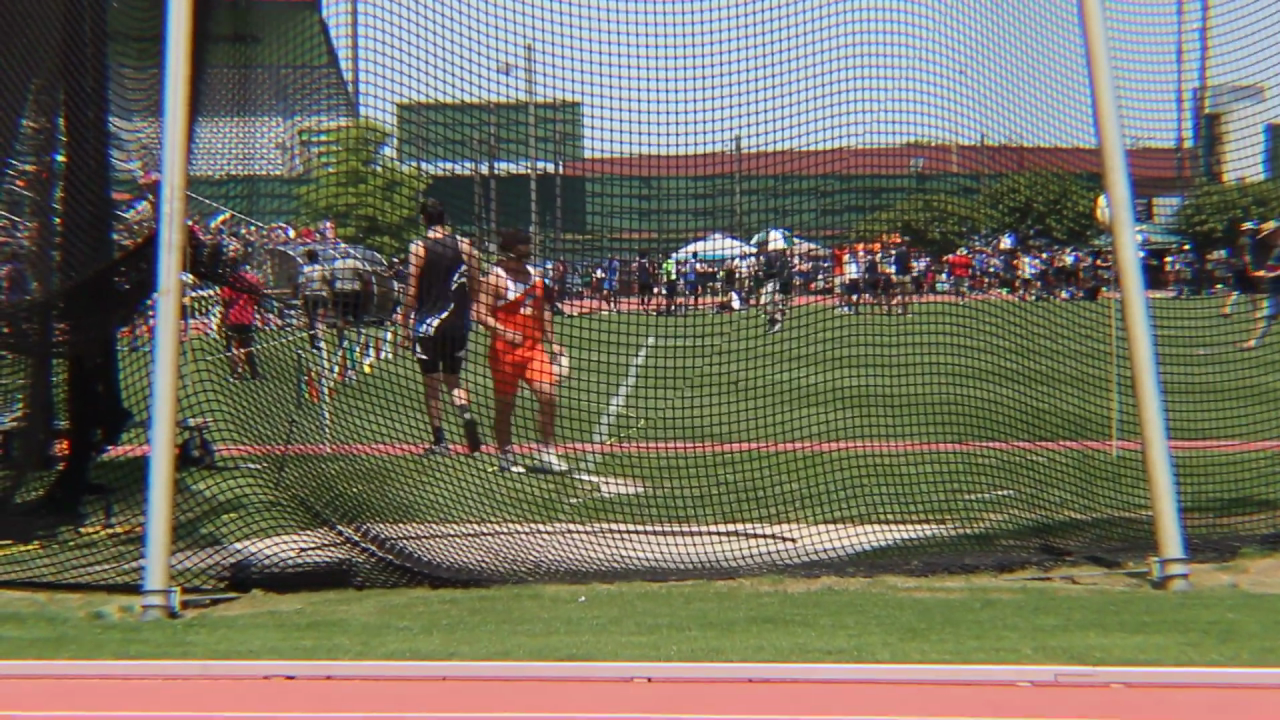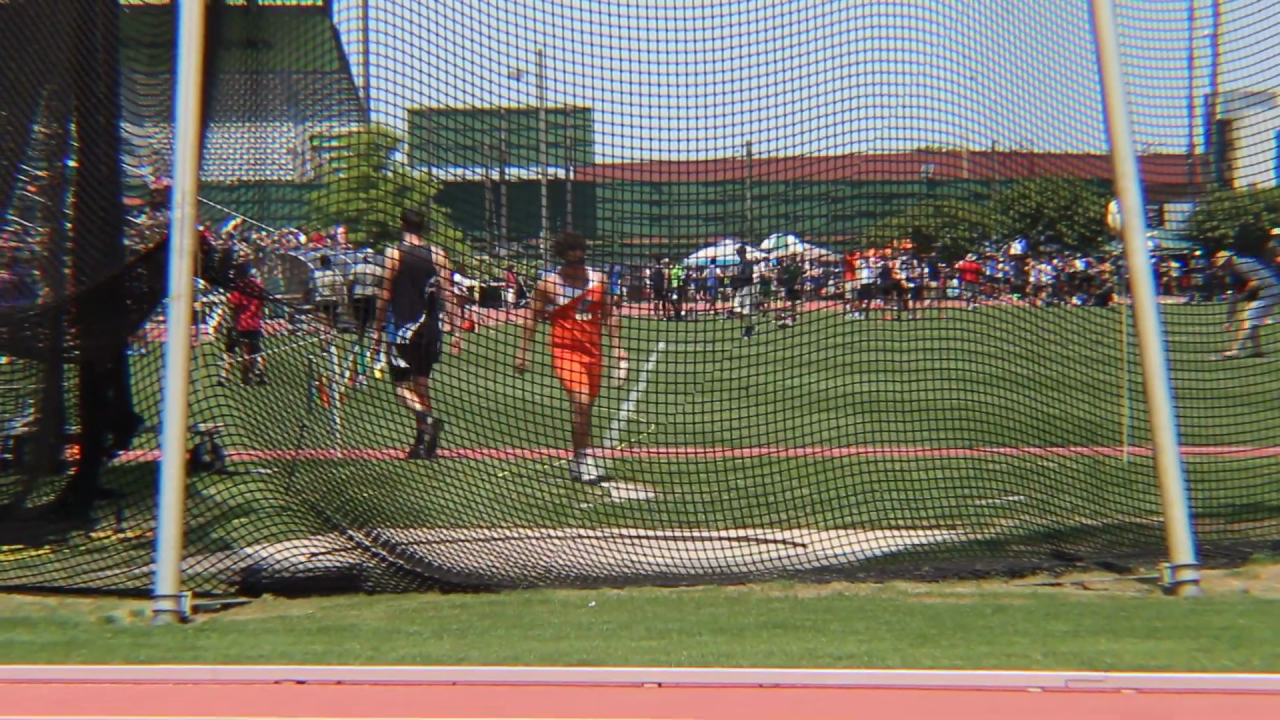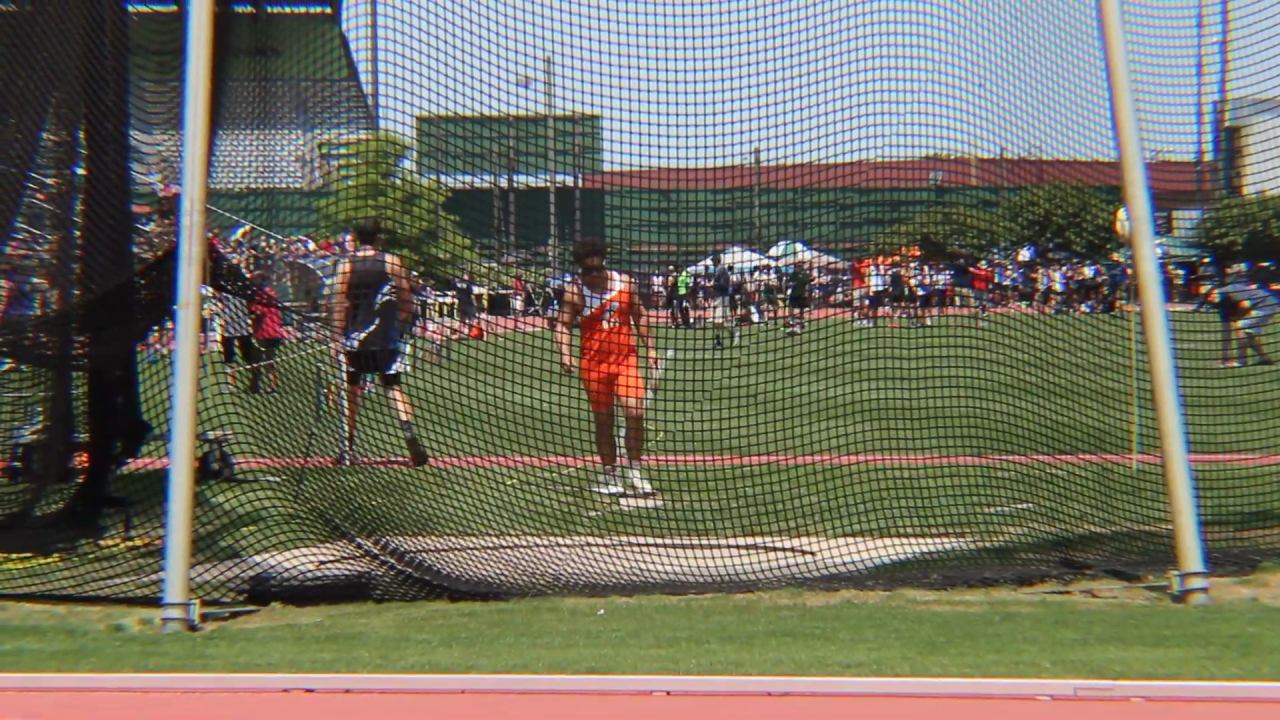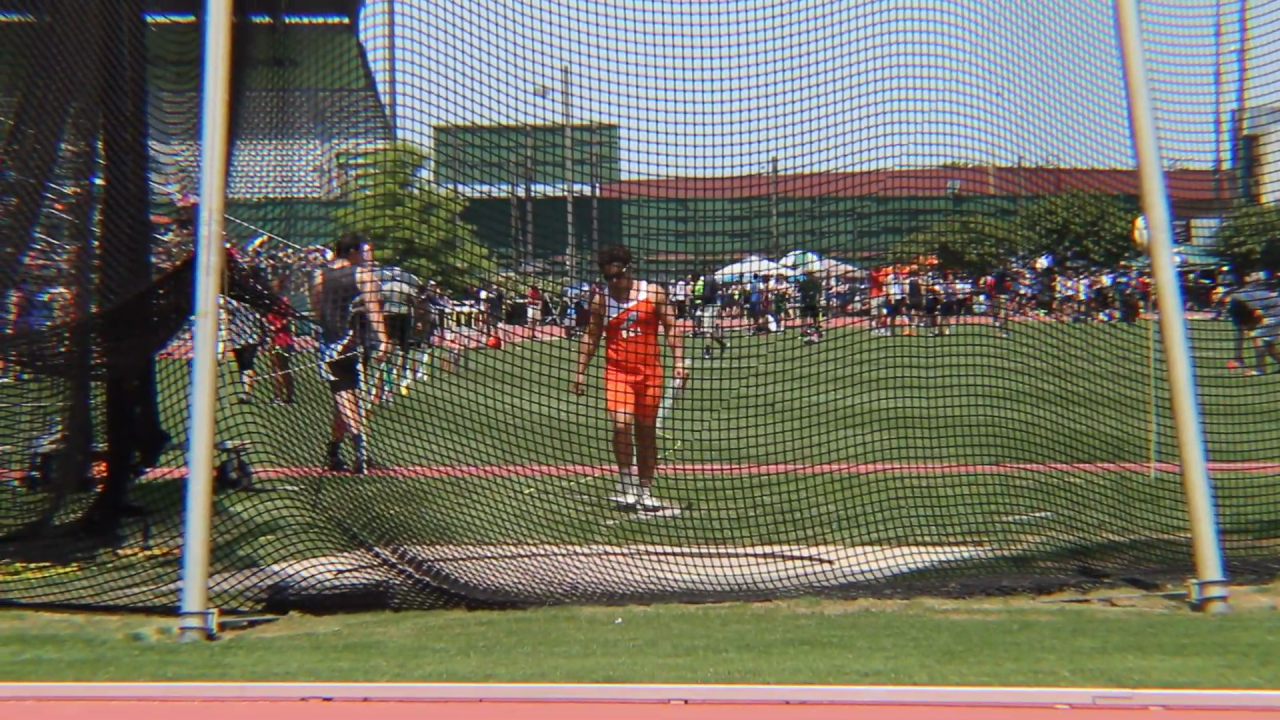
dt=0.5s
person 1, frame 1
left shoulder: (535, 276)
right shoulder: (495, 279)
right elbow: (483, 315)
left wrist: (552, 343)
right wrist: (504, 332)
left hip: (534, 349)
right hip: (505, 351)
left knee: (549, 398)
right knee: (505, 405)
left ankle: (548, 451)
right ankle: (505, 455)
person 1, frame 2
left shoulder: (599, 280)
right shoulder: (548, 284)
left elbow: (609, 316)
right elbow: (532, 319)
left wrist: (617, 347)
right wrist: (522, 352)
left hip: (593, 354)
right hip: (566, 353)
left knee: (584, 409)
right knee: (580, 406)
left ankle: (577, 462)
right ankle: (587, 461)
person 1, frame 3
left shoulder: (625, 283)
right shoulder: (574, 292)
left elbow: (639, 317)
right elbow: (563, 326)
left wrist: (650, 349)
right wrist: (566, 355)
left hip: (626, 359)
right hip: (593, 364)
left knee: (635, 413)
right knee: (603, 421)
left ankle: (634, 468)
right ankle: (610, 474)
person 1, frame 4
left shoulder: (654, 292)
right shoulder: (600, 300)
left elbow: (671, 328)
right elbow: (592, 337)
left wrist: (679, 361)
right wrist: (580, 371)
left hip: (650, 372)
right hip: (617, 374)
left knee: (646, 432)
right knee: (621, 427)
left ankle: (645, 488)
right ankle: (628, 486)
person 2, frame 1
left shoulder: (419, 247)
right shoulder: (464, 245)
left elbow: (411, 291)
right elbow: (474, 286)
left wrist: (405, 324)
right wrist: (466, 315)
left hip: (428, 325)
right hip: (458, 324)
left knee: (432, 383)
right knee: (453, 379)
left ankle: (439, 441)
right ankle: (468, 418)
person 2, frame 2
left shoulder: (394, 254)
right shoulder: (438, 254)
left elbow: (385, 296)
right elbow: (448, 296)
left wrist: (379, 328)
right wrist: (454, 330)
left hip: (401, 331)
right hip: (429, 331)
left knee: (403, 386)
right knee: (422, 383)
left ankle: (428, 420)
right ankle: (423, 444)
person 2, frame 3
left shoulder: (346, 265)
right shoulder: (393, 262)
left elbow: (339, 306)
right elbow: (407, 302)
left wrist: (337, 340)
right wrist: (400, 326)
left hip: (354, 339)
right hip: (386, 339)
left knee: (352, 392)
right knee: (394, 389)
left ankle: (347, 449)
right ankle: (409, 433)
person 2, frame 4
left shoulder: (320, 277)
right shoulder: (365, 274)
right elbow: (373, 309)
right wrist: (382, 341)
left hip: (332, 348)
right hip: (356, 346)
left knee: (343, 399)
right knee: (348, 397)
left ankle: (358, 444)
right ankle: (334, 452)
